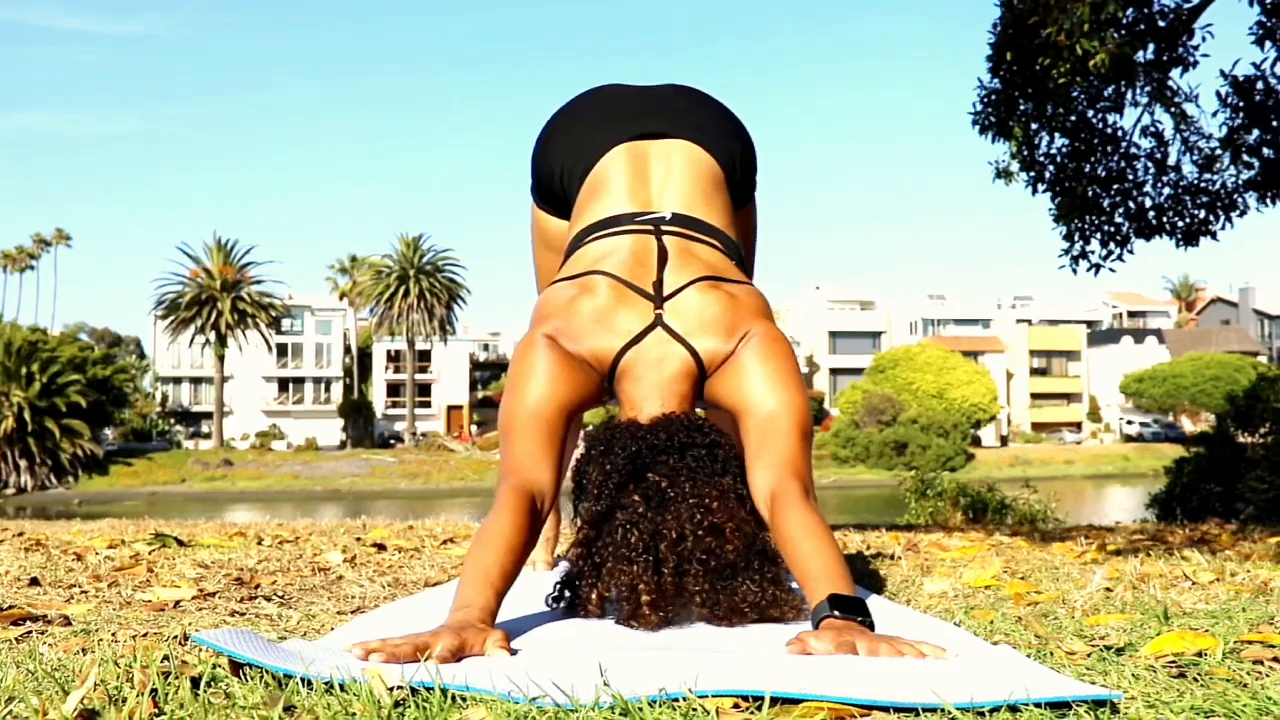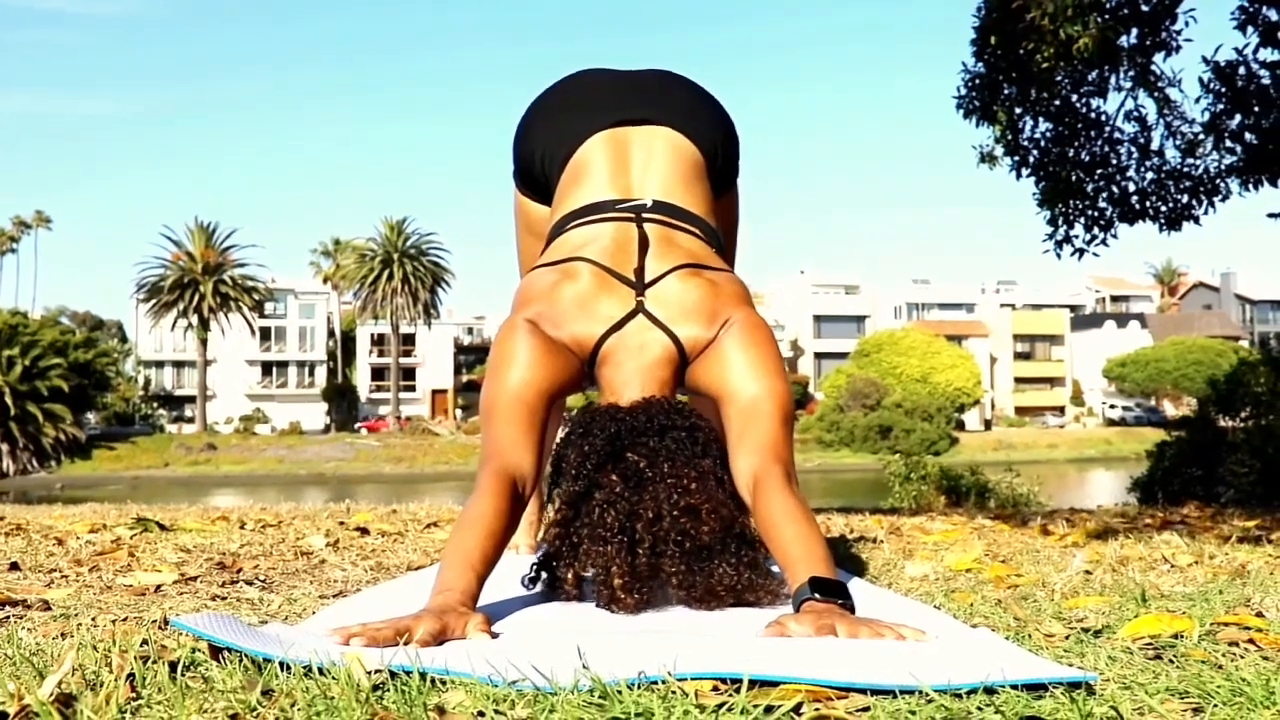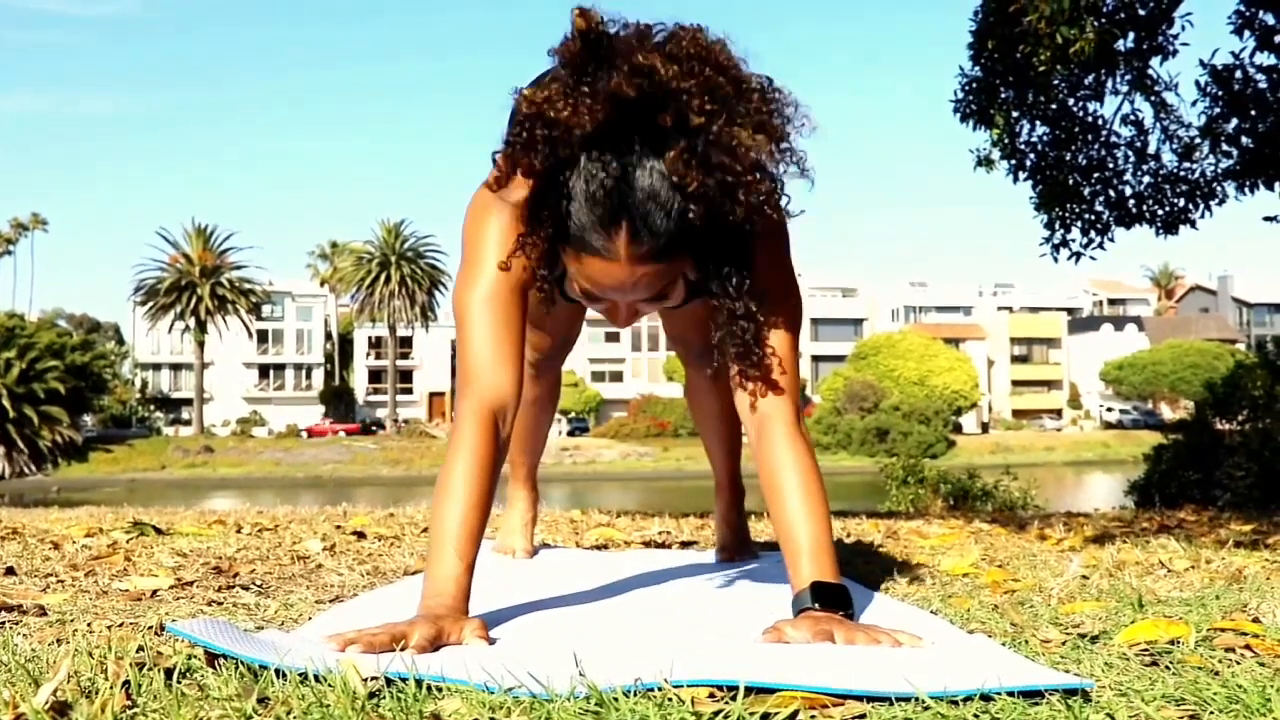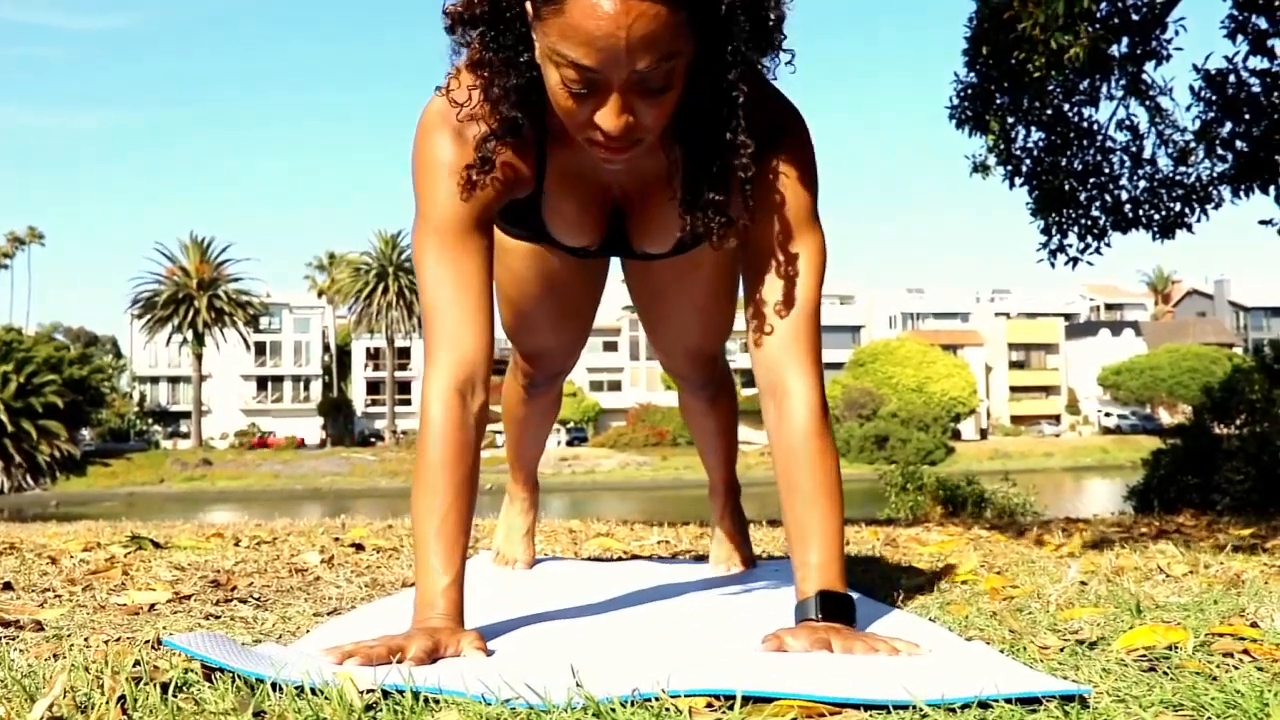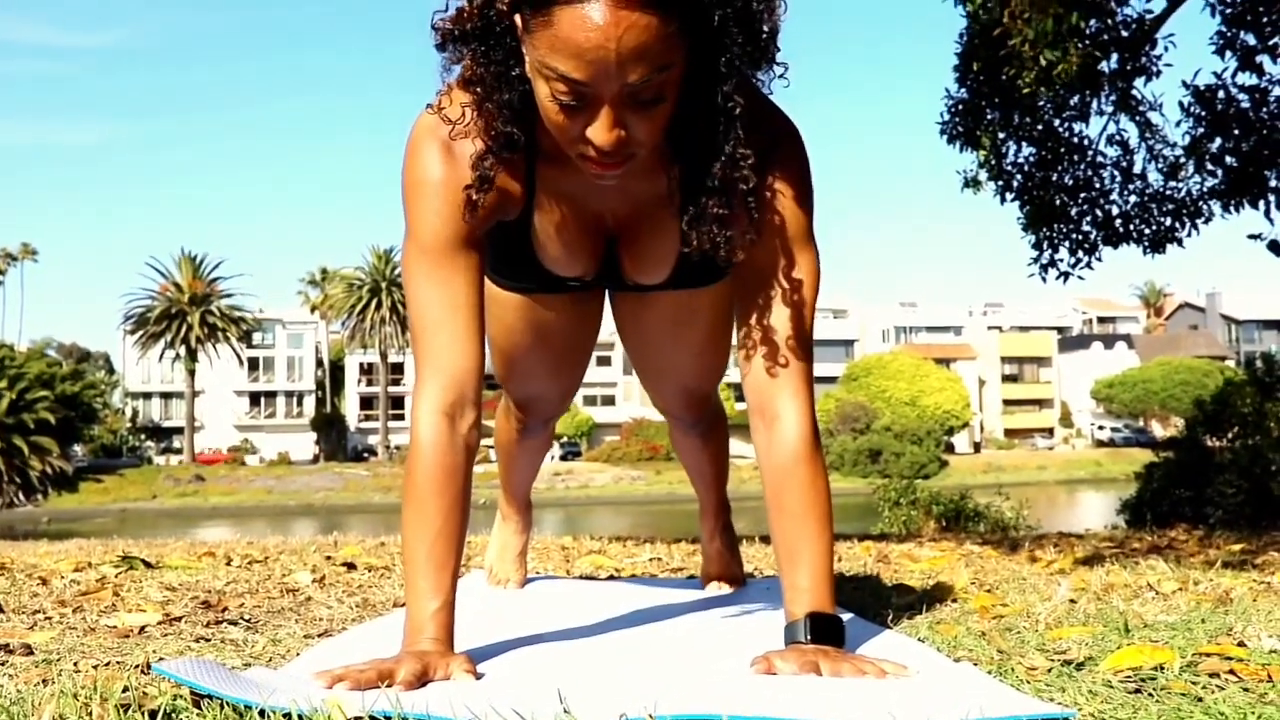
dt=1s
person 1, frame 1
left shoulder: (747, 350)
right shoulder: (558, 350)
left elbow: (787, 494)
right elbow: (519, 494)
left wrist: (841, 617)
right ankle: (548, 542)
person 1, frame 2
left shoulder: (727, 336)
right shoulder: (542, 335)
left elbow: (769, 477)
right elbow: (502, 476)
left wrist: (823, 596)
right ankle: (530, 514)
person 1, frame 3
left shoulder: (744, 221)
right shoulder: (513, 209)
left elbow: (772, 408)
right elbow: (482, 408)
left wrist: (822, 599)
right wrist: (442, 605)
left knee: (710, 352)
right knee: (540, 348)
left ankle: (728, 501)
right ankle: (522, 495)
person 1, frame 4
left shoulder: (759, 131)
right shoulder: (468, 120)
left elbow: (791, 380)
right elbow: (456, 380)
left wrist: (825, 607)
right wrist: (437, 615)
left hip: (688, 221)
right hip: (545, 220)
right knee: (542, 360)
left ankle: (726, 505)
right ankle: (521, 498)
person 1, frame 5
left shoulder: (756, 146)
right shoulder: (457, 142)
left elbow: (781, 403)
right elbow: (445, 404)
left wrist: (812, 630)
right wrist: (425, 640)
left hip: (682, 261)
right hip: (536, 258)
left ankle: (716, 527)
right ankle: (512, 516)
